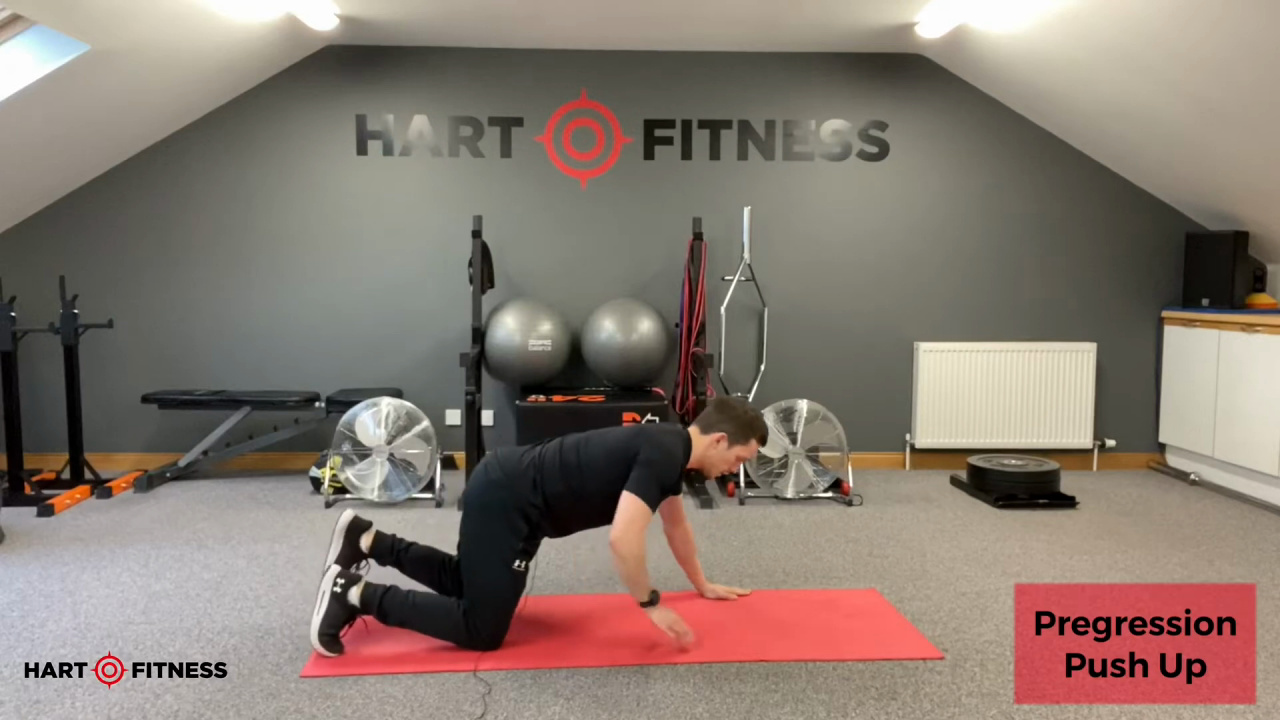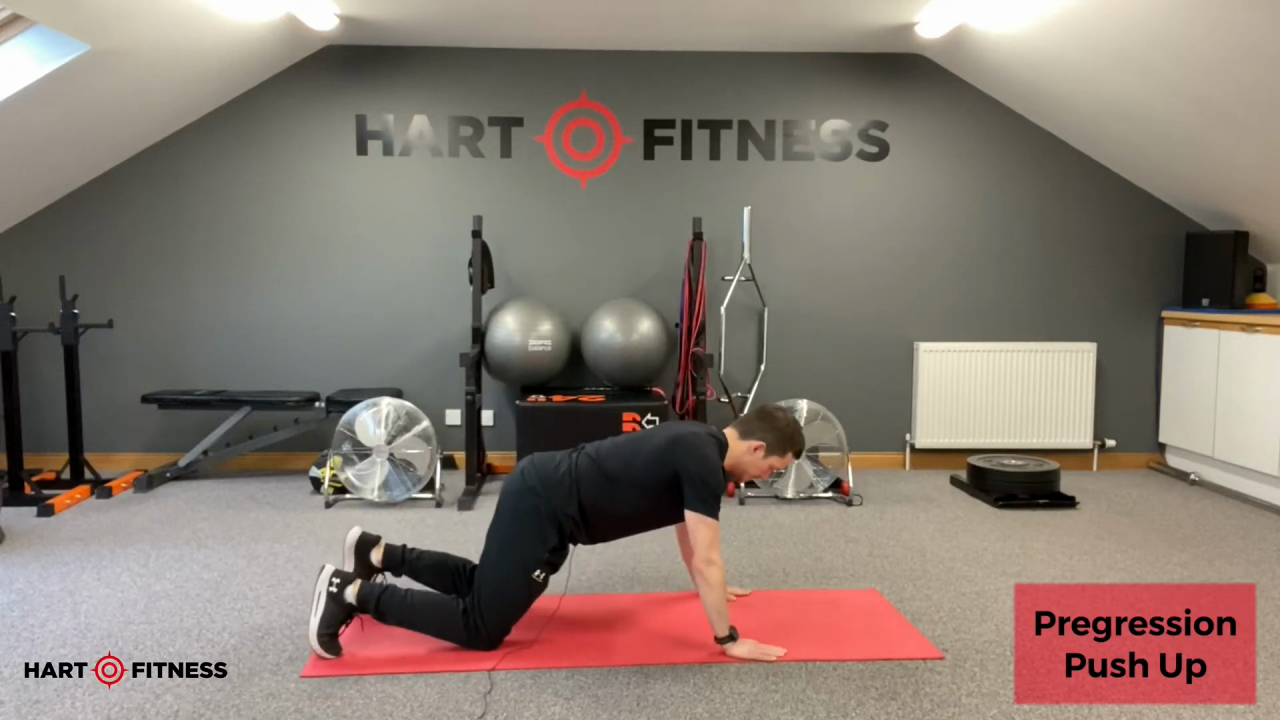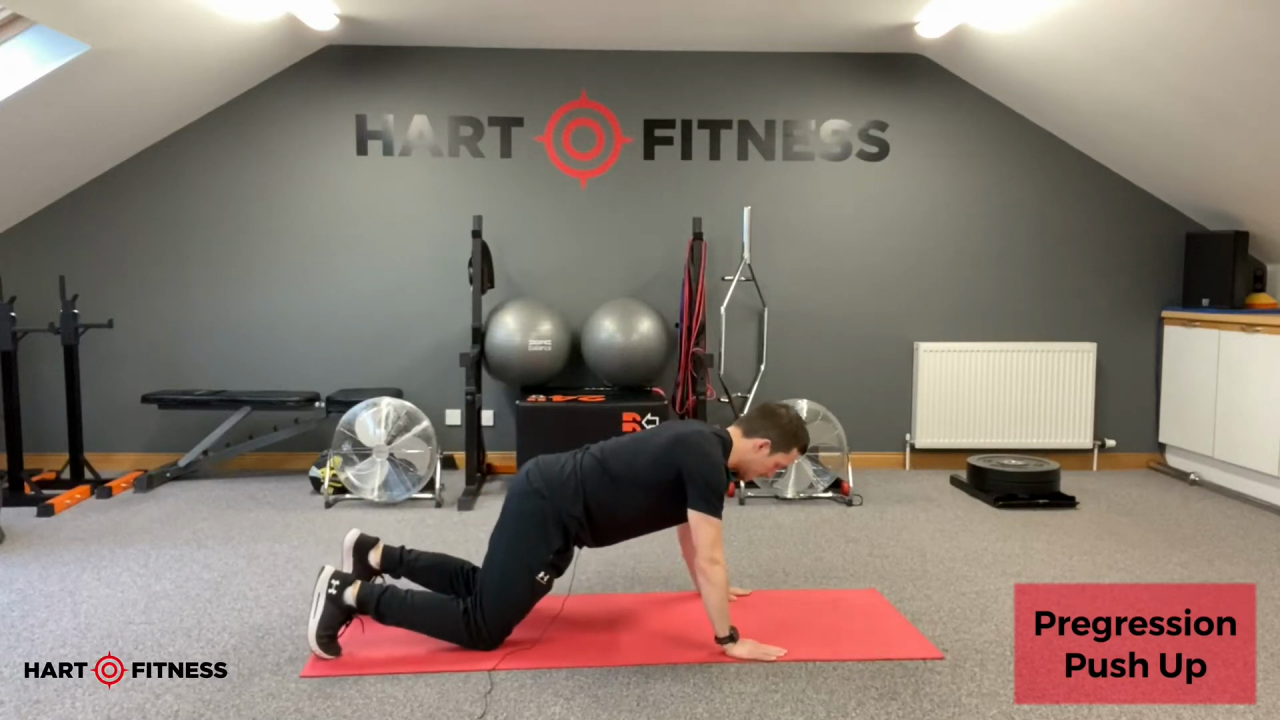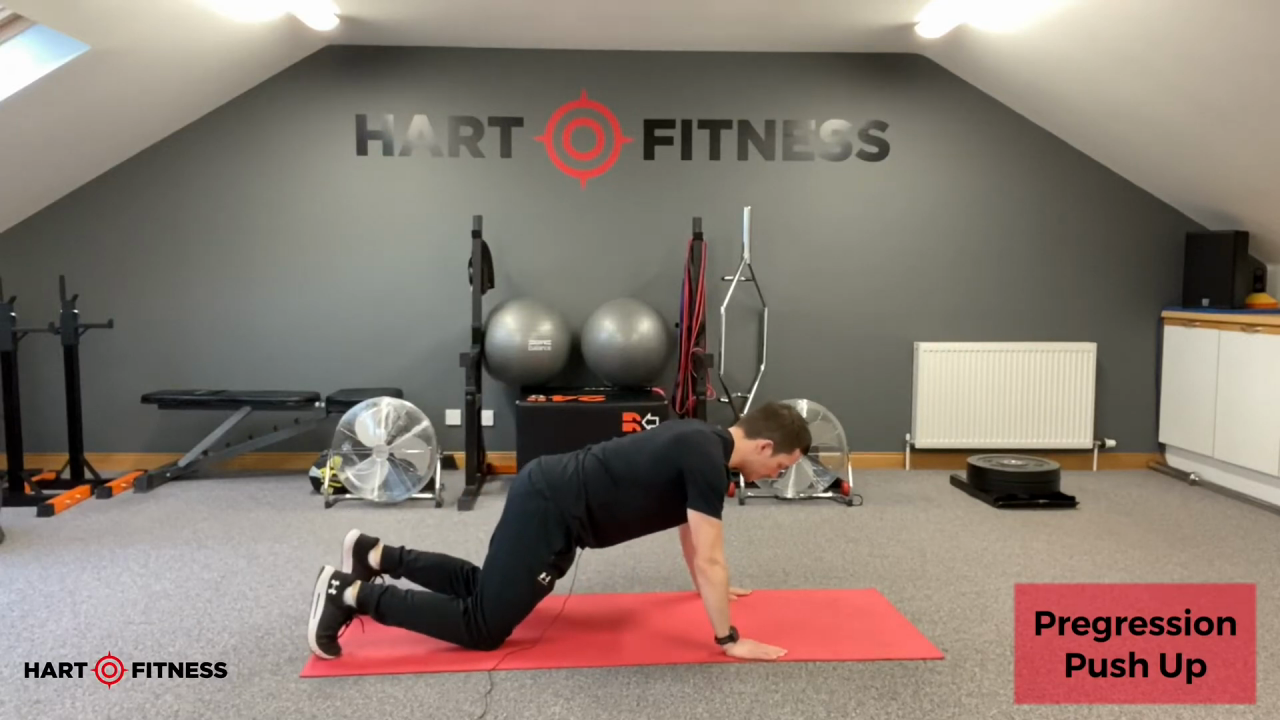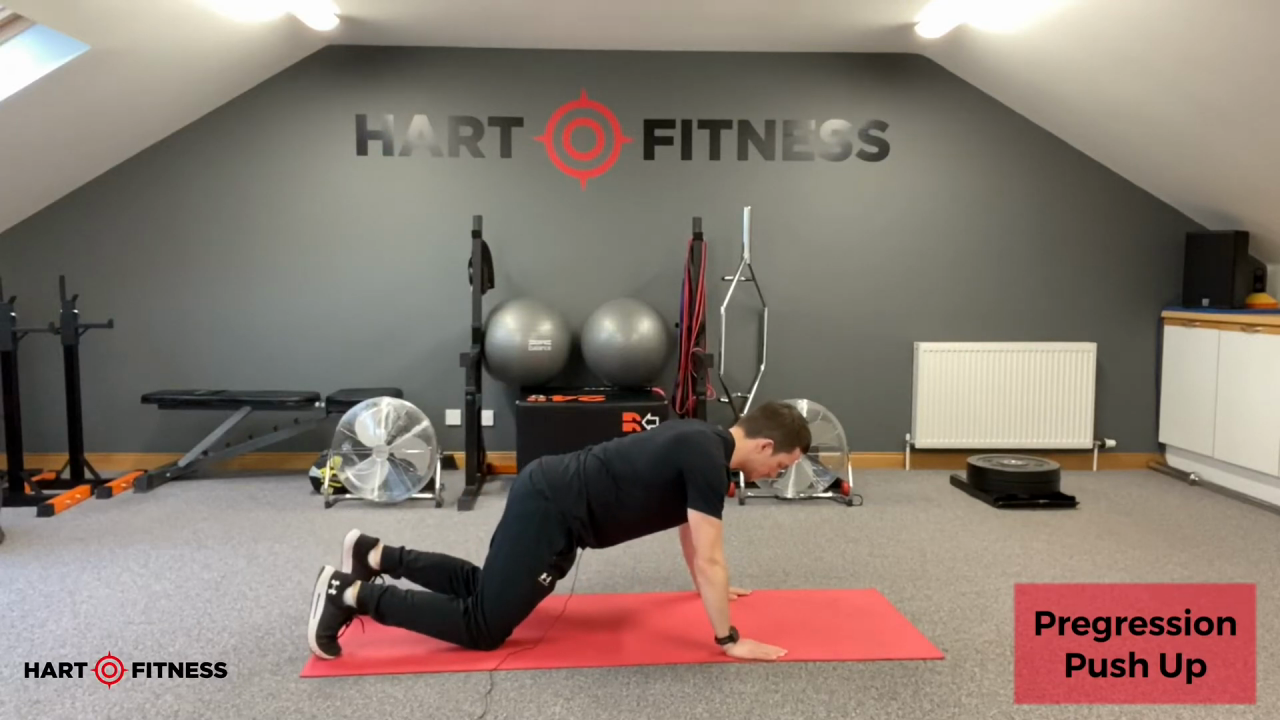
dt=1s
person 1, frame 1
left shoulder: (670, 446)
right shoulder: (664, 455)
left elbow: (675, 524)
right elbow: (623, 537)
left wrist: (703, 585)
right wrist: (652, 604)
left hip: (506, 487)
right hip: (506, 499)
left knee: (467, 585)
right knee: (481, 629)
left ankle: (366, 539)
right ankle: (354, 593)
person 1, frame 2
left shoulder: (698, 443)
right shoulder: (704, 462)
left elbow: (686, 530)
right elbow: (706, 559)
left wrist: (709, 588)
right wrist: (728, 639)
left hip: (540, 492)
right hip: (540, 506)
left knee: (487, 587)
right knee: (481, 626)
left ankle: (376, 554)
right ankle: (349, 591)
person 1, frame 3
left shoulder: (700, 443)
right shoulder: (707, 462)
left elbow: (688, 529)
right elbow: (710, 558)
left wrist: (708, 587)
right wrist: (729, 639)
left hip: (545, 495)
right hip: (547, 510)
left knee: (485, 588)
right knee: (482, 627)
left ankle: (375, 555)
right ankle: (350, 593)
person 1, frame 4
left shoulder: (702, 441)
right shoulder: (708, 461)
left elbow: (688, 528)
right elbow: (710, 559)
left wrist: (707, 587)
right wrist: (729, 639)
left hip: (547, 495)
right hip: (549, 511)
left knee: (486, 588)
right knee: (482, 627)
left ankle: (374, 555)
right ankle: (349, 593)
person 1, frame 5
left shoulder: (702, 441)
right shoulder: (708, 462)
left elbow: (688, 527)
right elbow: (709, 559)
left wrist: (707, 587)
right wrist: (730, 640)
left hip: (547, 495)
right hip: (550, 511)
left knee: (488, 588)
right knee: (484, 628)
left ankle: (373, 555)
right ankle: (350, 593)
